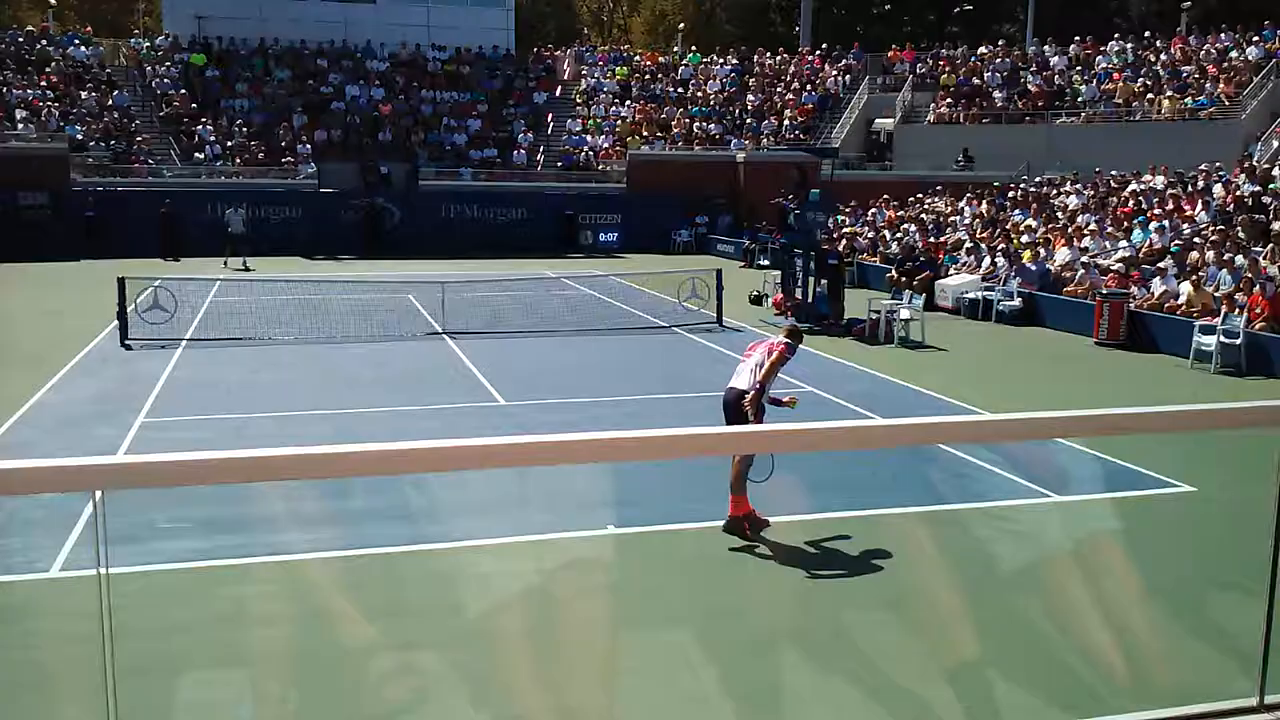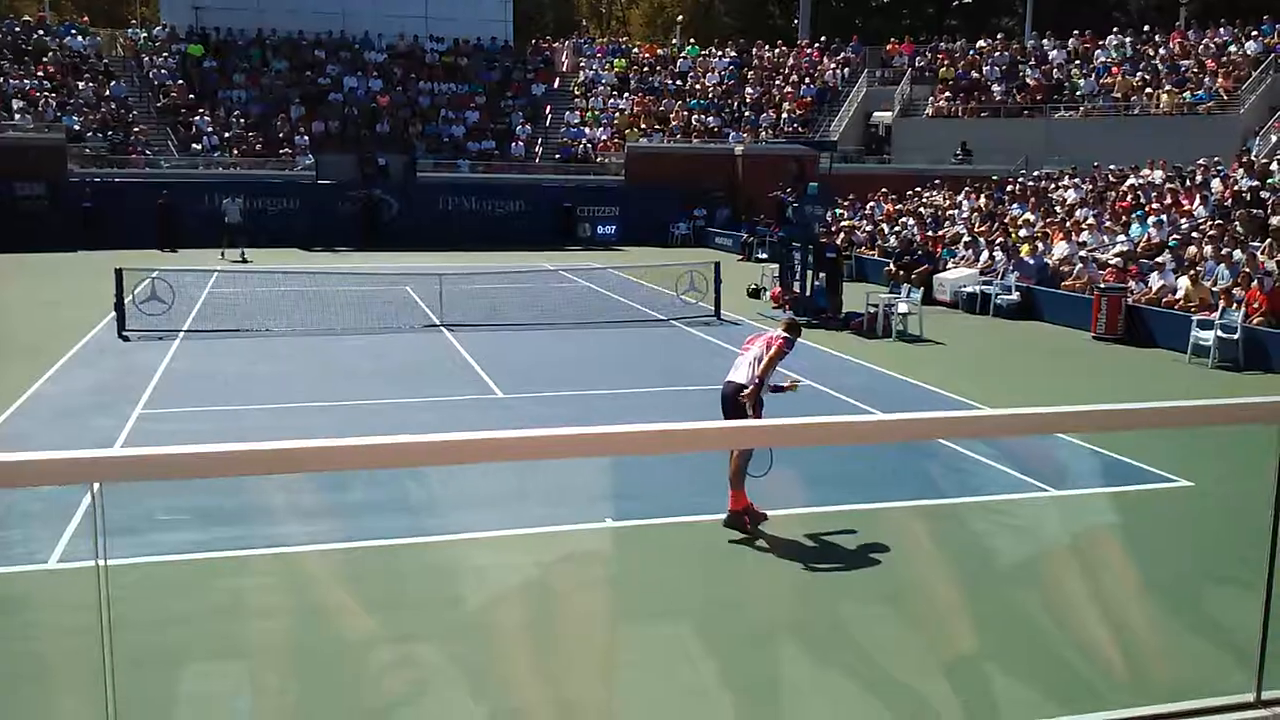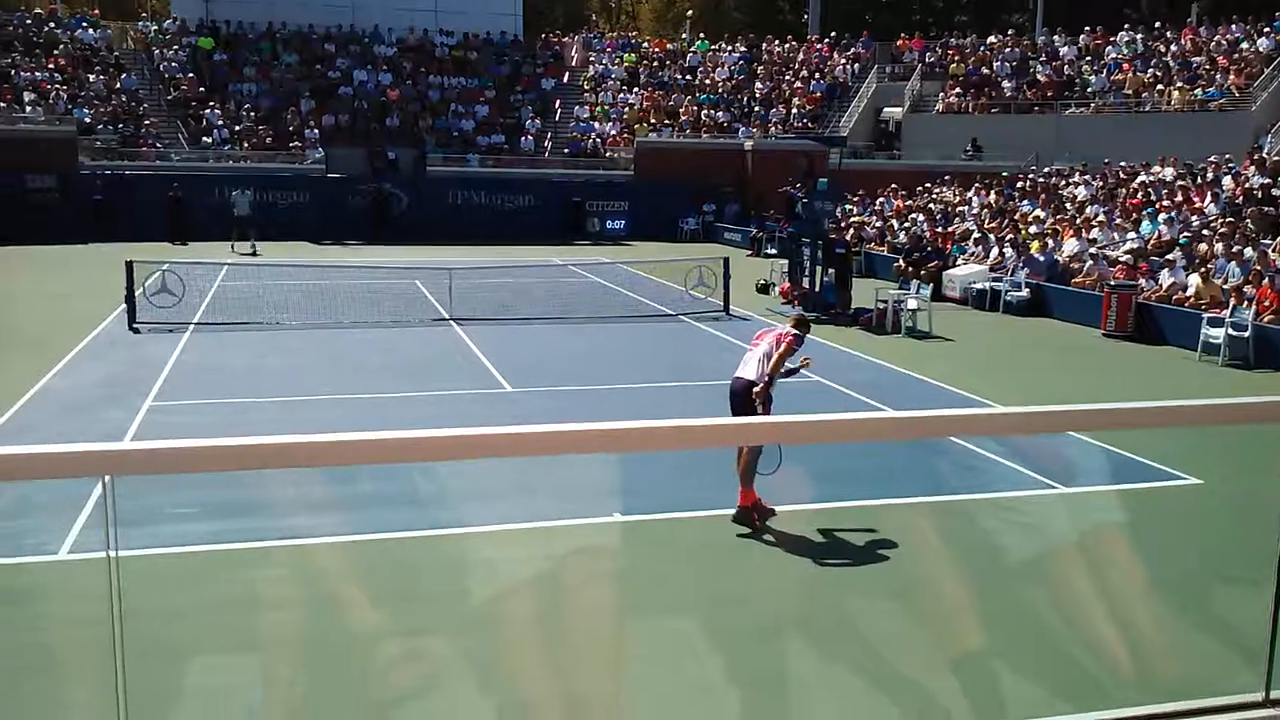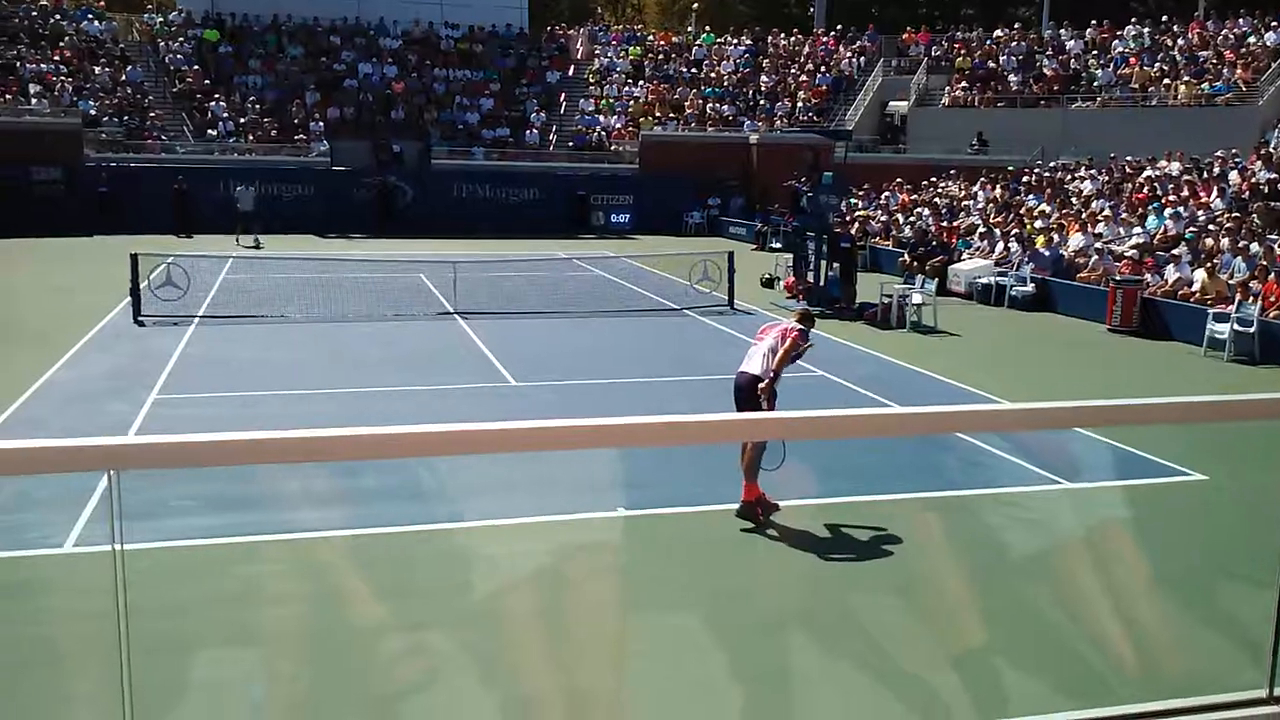
dt=0.1s
person 1, frame 1
left shoulder: (759, 343)
right shoulder: (786, 344)
right elbow: (771, 365)
left wrist: (780, 401)
right wrist: (757, 392)
left hip: (732, 394)
right hip: (746, 397)
left knee: (741, 456)
right knee: (745, 457)
left ankle: (744, 512)
right ankle: (734, 517)
person 1, frame 2
left shoulder: (757, 337)
right shoulder: (785, 338)
right elbow: (769, 359)
left wrist: (782, 388)
right wrist: (755, 388)
left hip: (730, 388)
right hip: (745, 391)
left knee: (739, 449)
right knee: (743, 451)
left ankle: (742, 505)
right ankle: (735, 511)
person 1, frame 3
left shoulder: (765, 332)
right shoulder: (794, 335)
right elbow: (779, 357)
left wrist: (796, 369)
right wrist: (765, 385)
left hip: (738, 383)
right hip: (753, 388)
left knee: (745, 446)
right knee: (753, 448)
left ankle: (750, 501)
right ankle: (744, 507)
person 1, frame 4
left shoulder: (770, 327)
right shoulder: (799, 330)
right elbow: (784, 353)
left wrist: (799, 353)
right wrist: (770, 381)
left hip: (742, 377)
right hip: (758, 383)
left knee: (750, 440)
right knee: (757, 443)
left ankle: (754, 495)
right ankle: (748, 502)
